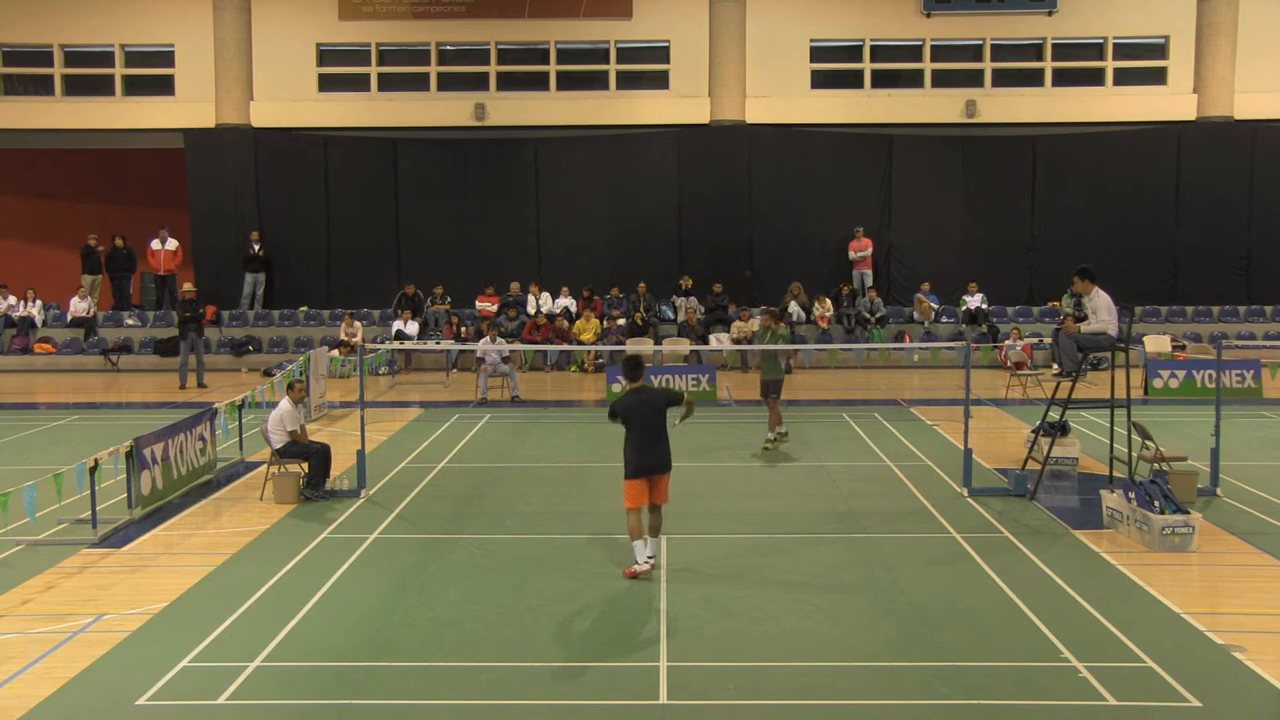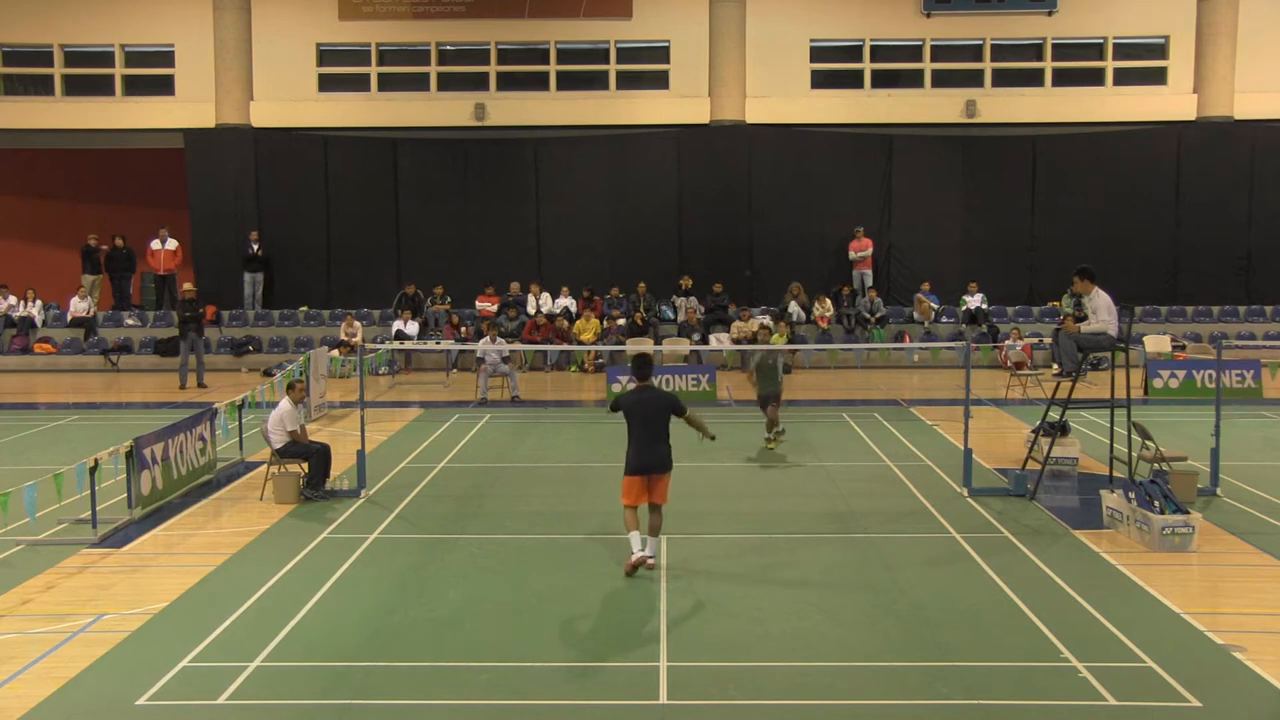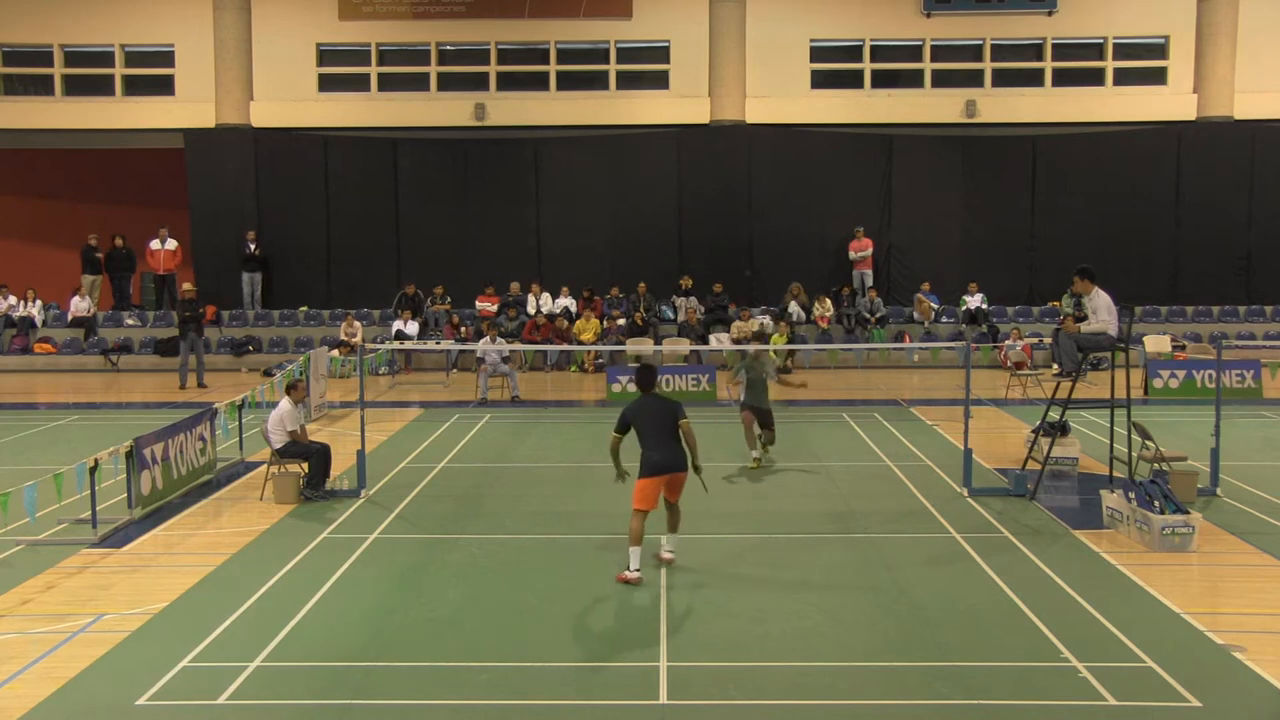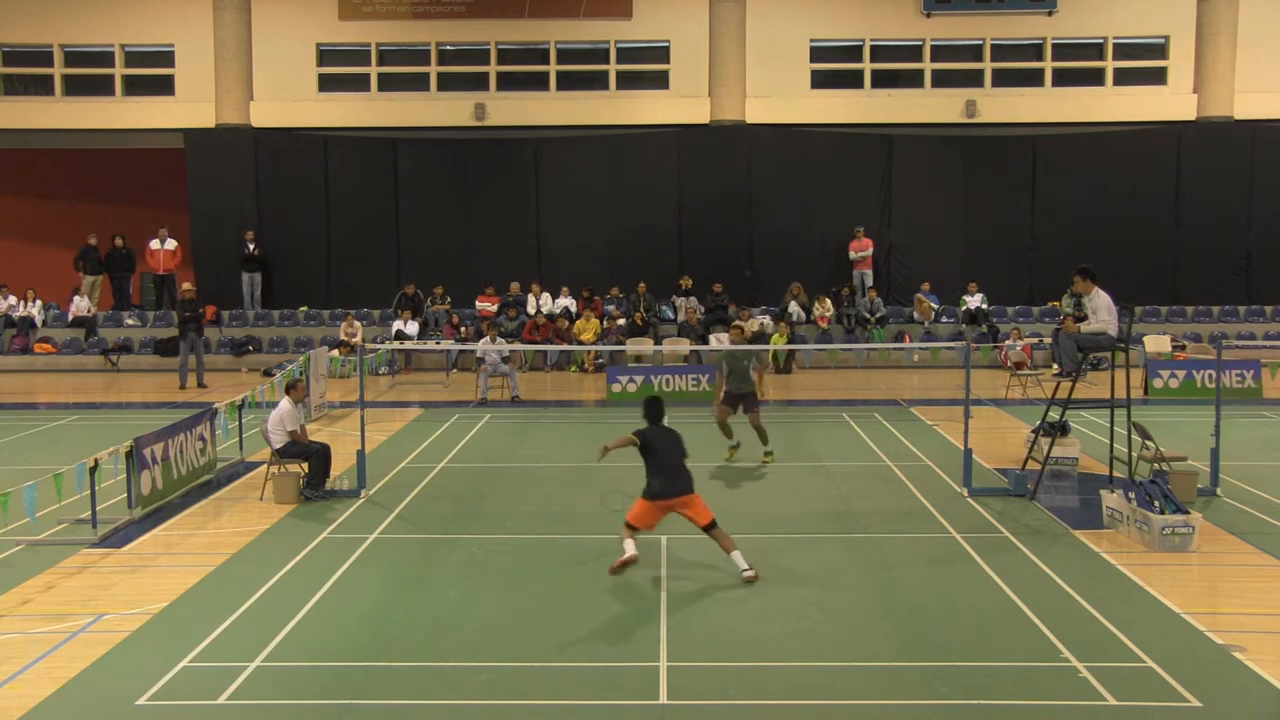
dt=0.4s
person 1, frame 1
left shoulder: (618, 404)
right shoulder: (661, 395)
right elbow: (689, 400)
right wrist: (687, 413)
left hip: (635, 465)
right hip: (661, 463)
left knee: (634, 512)
right knee: (655, 509)
left ankle: (641, 563)
right ankle: (650, 556)
person 1, frame 2
left shoulder: (624, 399)
right shoulder: (667, 398)
left elbow: (611, 409)
right elbow: (690, 419)
right wrist: (707, 432)
left hip: (636, 463)
right hip: (661, 462)
left knee: (630, 508)
right knee: (655, 508)
left ankle: (637, 551)
right ankle: (650, 555)
person 1, frame 3
left shoulder: (630, 410)
right shoulder: (673, 405)
left elbow: (614, 444)
right elbow: (687, 430)
left wrist: (618, 468)
right wrist: (695, 460)
left hip: (652, 465)
right hip: (678, 463)
left knee: (638, 515)
right knee: (672, 504)
left ankle: (633, 570)
right ankle: (669, 551)
person 1, frame 4
left shoulder: (642, 434)
right shoulder: (674, 435)
left elbow: (627, 440)
left wrist: (609, 446)
left hip: (656, 494)
right hip: (684, 491)
left knee: (627, 530)
right knee: (714, 530)
left ankle: (630, 552)
right ankle: (746, 569)
